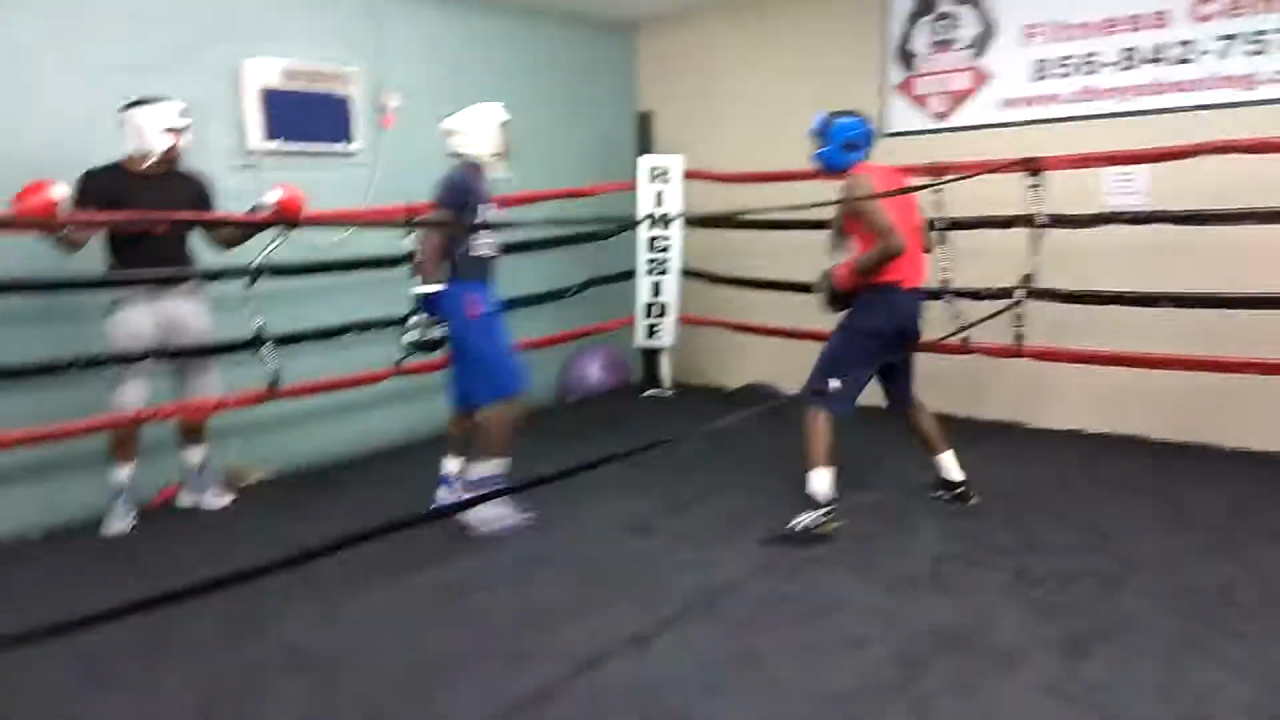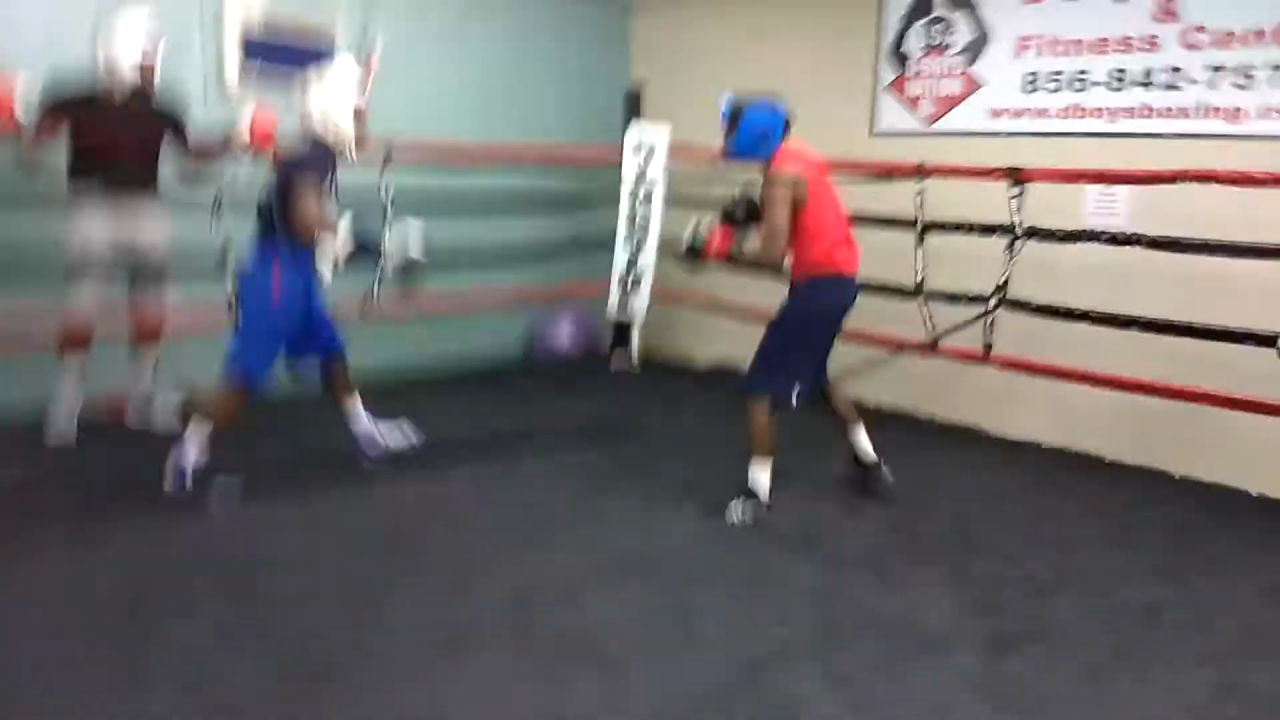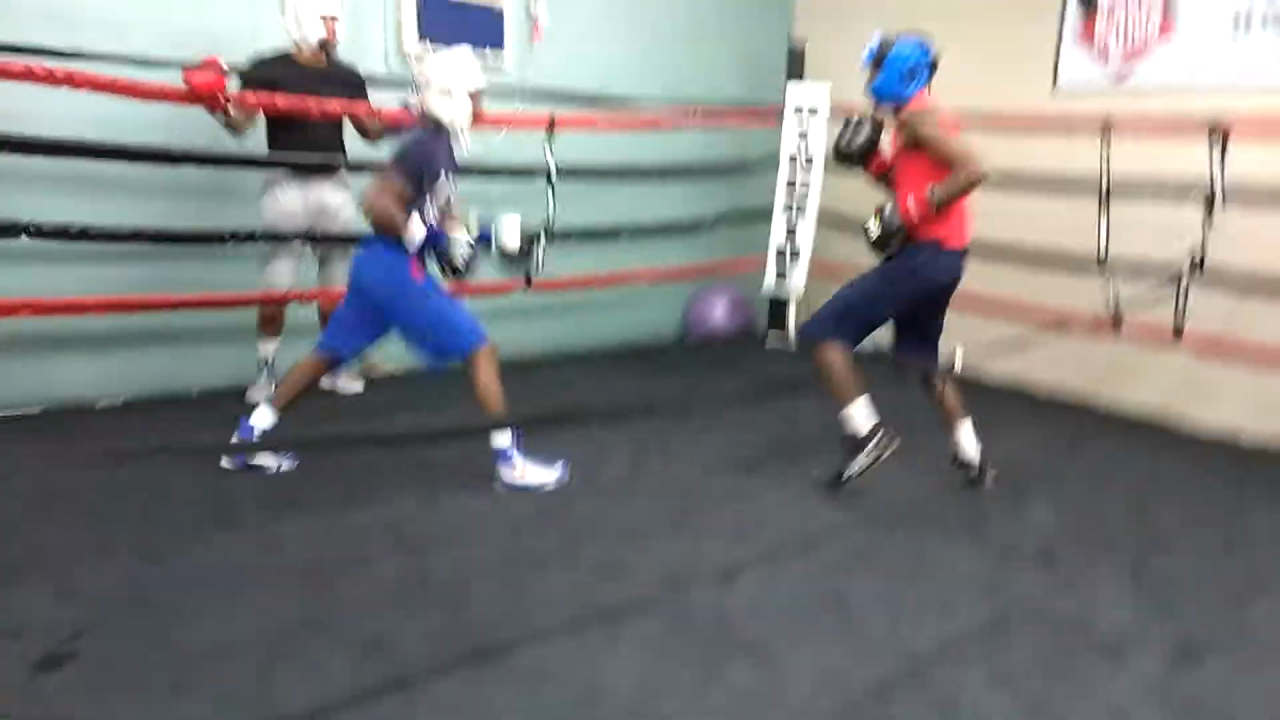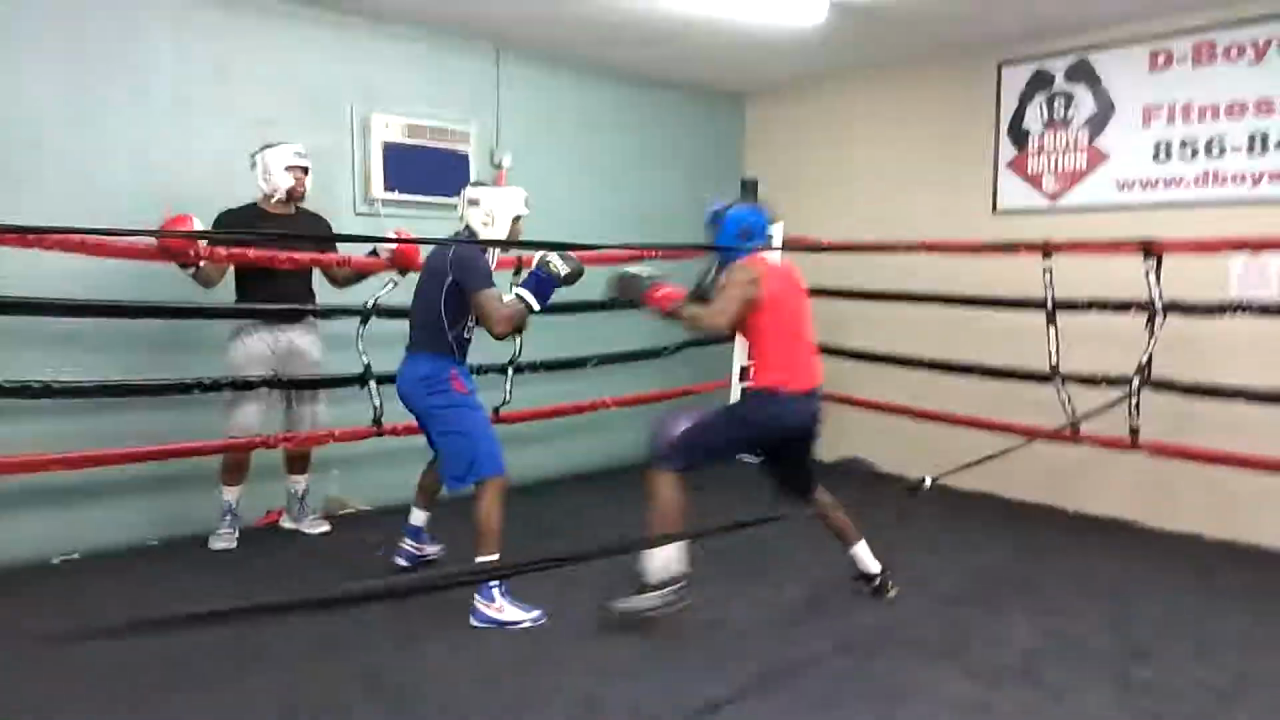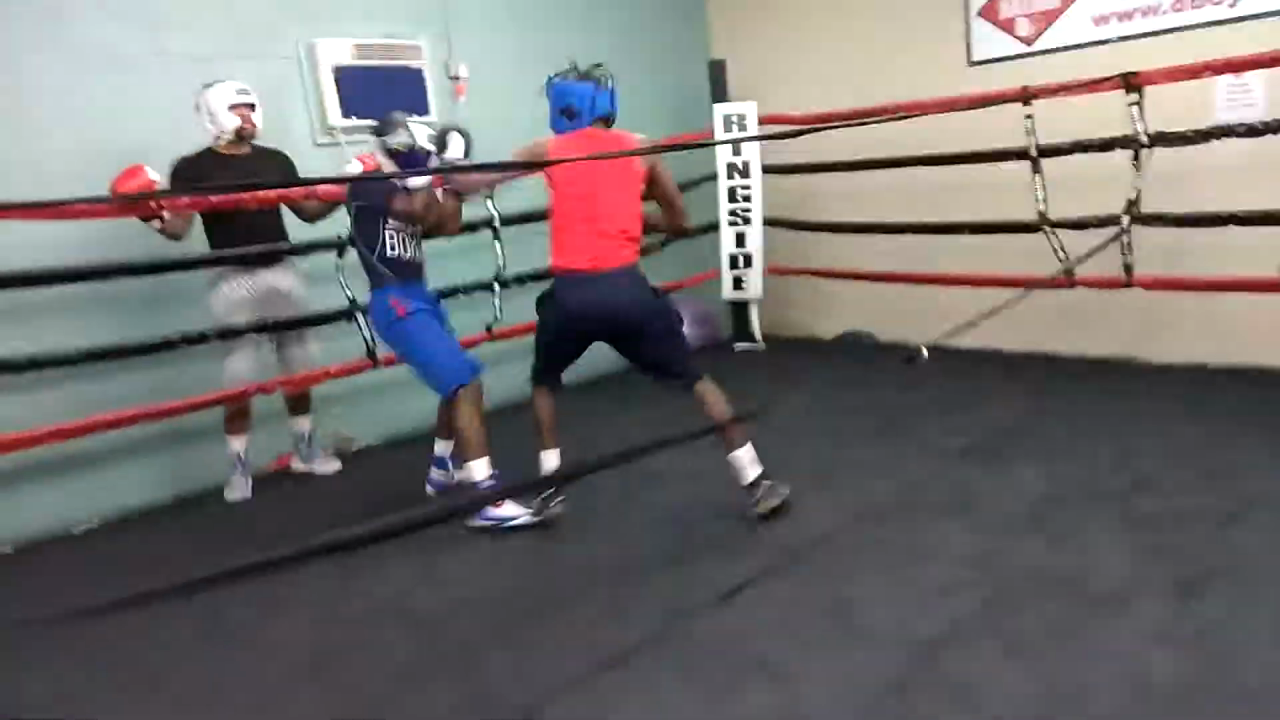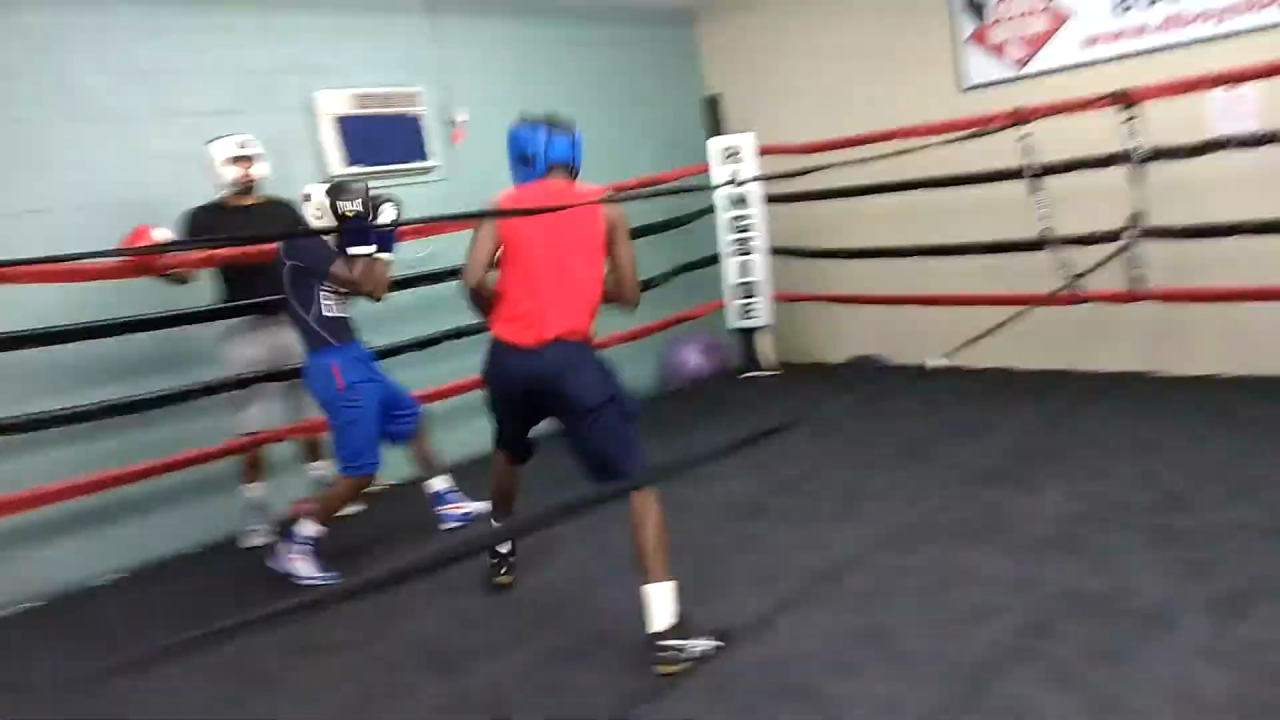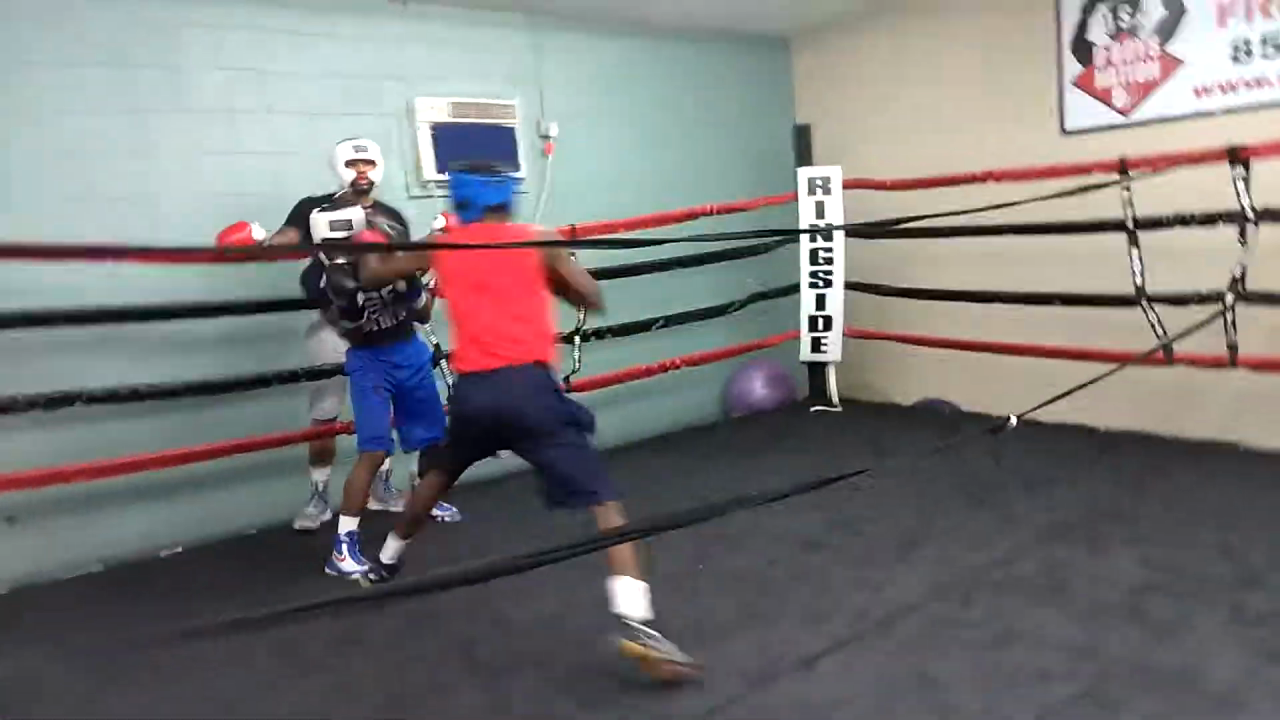
dt=0.4s
person 1, frame 1
left shoulder: (857, 184)
right shoulder: (889, 178)
left elbow: (895, 243)
right elbow: (922, 242)
left wrist: (848, 274)
left hip: (881, 299)
right hip: (904, 299)
left knee: (822, 397)
right knee: (902, 396)
left ankle: (821, 503)
right ankle: (955, 481)
person 1, frame 2
left shoulder: (781, 173)
right shoulder: (800, 159)
left elbow: (773, 251)
right wrist: (758, 214)
left hip: (822, 285)
right hip: (837, 281)
left knee: (764, 386)
right knee: (809, 378)
left ankle: (756, 494)
right ankle: (869, 462)
person 1, frame 3
left shoulder: (918, 117)
right shoulder: (920, 116)
left elbow: (972, 170)
left wrist: (914, 208)
right wrist: (873, 160)
left hip: (924, 254)
right hip: (942, 256)
left knee: (822, 332)
right knee: (921, 358)
left ankle: (866, 432)
right ankle: (972, 459)
person 1, frame 4
left shoulder: (743, 272)
right shoulder: (785, 271)
left elbow: (716, 326)
left wrist: (656, 294)
right wrist: (703, 298)
left hip: (769, 402)
right hip: (805, 403)
left knee: (666, 463)
right knee: (804, 487)
left ankle: (664, 580)
right ankle: (873, 573)
person 1, frame 5
left shoulder: (549, 149)
right shoulder: (640, 151)
left elbow: (470, 182)
right elbow: (681, 223)
left hip: (573, 293)
right hip: (627, 289)
left knee: (545, 380)
right knee: (694, 379)
left ankle: (548, 479)
right ankle: (754, 479)
person 1, frame 6
left shoulder: (503, 210)
right shoulder: (605, 207)
left elbow: (474, 282)
right elbow: (627, 295)
left wrist: (498, 308)
left hip: (508, 361)
right hip: (566, 359)
left knee: (509, 453)
right knee: (638, 486)
left ankle: (500, 554)
right ankle: (666, 633)
person 1, frame 7
left shoulder: (440, 246)
right shoulder: (540, 241)
left elbow: (371, 274)
right elbow: (591, 298)
left hip: (472, 392)
right hip: (529, 388)
left knee: (440, 474)
right knee: (603, 505)
left ankle: (385, 566)
right ankle: (635, 623)
person 2, frame 1
left shoulder: (189, 186)
right shoulder: (102, 182)
left elbow: (223, 237)
right elbow: (76, 240)
left wrist: (261, 217)
right wrist: (55, 223)
left hip: (184, 298)
right hip: (135, 302)
left knee: (197, 399)
right knee: (129, 406)
left ankle: (196, 483)
right ankle: (121, 499)
person 2, frame 2
left shoulder: (160, 112)
right shoulder: (75, 101)
left elbow: (192, 156)
right elbow: (38, 142)
left wrist: (227, 144)
right wrist: (27, 140)
left hip: (145, 212)
right hip: (97, 209)
left knee: (150, 313)
right knee: (81, 313)
left ankle: (143, 396)
right ankle: (67, 399)
person 2, frame 3
left shoulder: (347, 77)
right shoulder: (267, 71)
left elbow: (370, 130)
right elbow: (242, 122)
right wrist: (219, 106)
left hip: (334, 188)
right hip: (289, 186)
left knee: (337, 284)
right knee: (277, 285)
left ankle: (335, 367)
right ankle: (266, 371)
person 2, frame 4
left shoulder: (315, 225)
right shoulder: (236, 221)
left elbow: (339, 276)
right elbow: (211, 277)
left wrist: (379, 259)
right wrist: (189, 262)
left hip: (302, 333)
right hip: (256, 334)
left knee: (304, 429)
right knee: (243, 432)
left ankle: (298, 508)
right ankle: (228, 518)
person 2, frame 5
left shoulder: (275, 161)
right shoulder: (192, 168)
left elbow: (307, 211)
right elbow: (177, 228)
right wrist: (153, 213)
left hip: (281, 273)
right hip: (235, 280)
left knee: (298, 370)
right knee: (238, 381)
left ankle: (306, 450)
right ankle: (239, 467)
person 2, frame 6
left shoulder: (283, 211)
right shoulder: (205, 219)
right elbow: (185, 270)
left hip: (292, 321)
right hip: (247, 329)
left knee: (311, 413)
right knee: (253, 427)
right ankle: (256, 513)
person 2, frame 7
left shoulder: (390, 216)
right shoulder: (313, 209)
right elbow: (282, 243)
right wrist: (260, 244)
right hip: (333, 320)
right knee: (324, 414)
left ankle: (382, 487)
right ankle: (318, 496)
person 3, frame 1
left shoulder: (475, 185)
right shoulder: (463, 184)
right elbow: (431, 241)
right wrist: (433, 302)
left hip: (475, 299)
right hip: (469, 302)
left knee: (472, 402)
right knee: (506, 397)
left ankle: (451, 487)
right ankle: (481, 493)
person 3, frame 2
left shoulder: (320, 156)
right shoulder: (313, 156)
right elbow: (306, 220)
left hip: (291, 272)
right hip: (277, 274)
left knee: (331, 352)
right knee: (248, 376)
left ankle: (364, 431)
right ankle: (187, 461)
person 3, frame 3
left shoulder: (438, 146)
right shoulder: (426, 146)
left elbow: (438, 212)
right elbow: (376, 204)
left wrist: (481, 237)
right wrist: (428, 239)
left hip: (378, 266)
right hip: (396, 268)
left knee: (330, 353)
right knee: (480, 351)
left ankle: (249, 437)
right ankle: (508, 457)
person 3, frame 4
left shoulder: (451, 251)
right shoulder: (468, 257)
right elbow: (499, 324)
right wrist: (539, 285)
left hip: (418, 372)
right hip: (440, 377)
left knee: (447, 456)
right knee: (491, 478)
left ankle: (413, 541)
right ankle: (488, 596)
person 3, frame 5
left shoulder: (403, 189)
right shoulder: (366, 189)
left elbow: (447, 224)
right elbow: (421, 213)
right wrist: (419, 168)
left hip: (418, 297)
right hip: (397, 305)
left knee: (456, 383)
right knee: (466, 385)
left ankle: (442, 469)
right ankle: (486, 498)
person 3, frame 6
left shoulder: (331, 245)
right shoulder: (299, 248)
left elbow: (376, 288)
right elbow: (360, 282)
left wrist: (382, 236)
right wrist: (362, 235)
left hip: (351, 358)
right hip: (335, 366)
left knee: (409, 420)
right knee: (360, 471)
left ankle: (448, 502)
right ankle: (295, 546)
person 3, frame 7
right shoulder: (320, 279)
left elbow: (423, 315)
right elbow: (351, 333)
left wrist: (411, 289)
right wrist: (347, 302)
left hip: (411, 350)
right hip: (369, 359)
left knee: (434, 441)
right knee: (374, 450)
right ankle: (343, 547)
